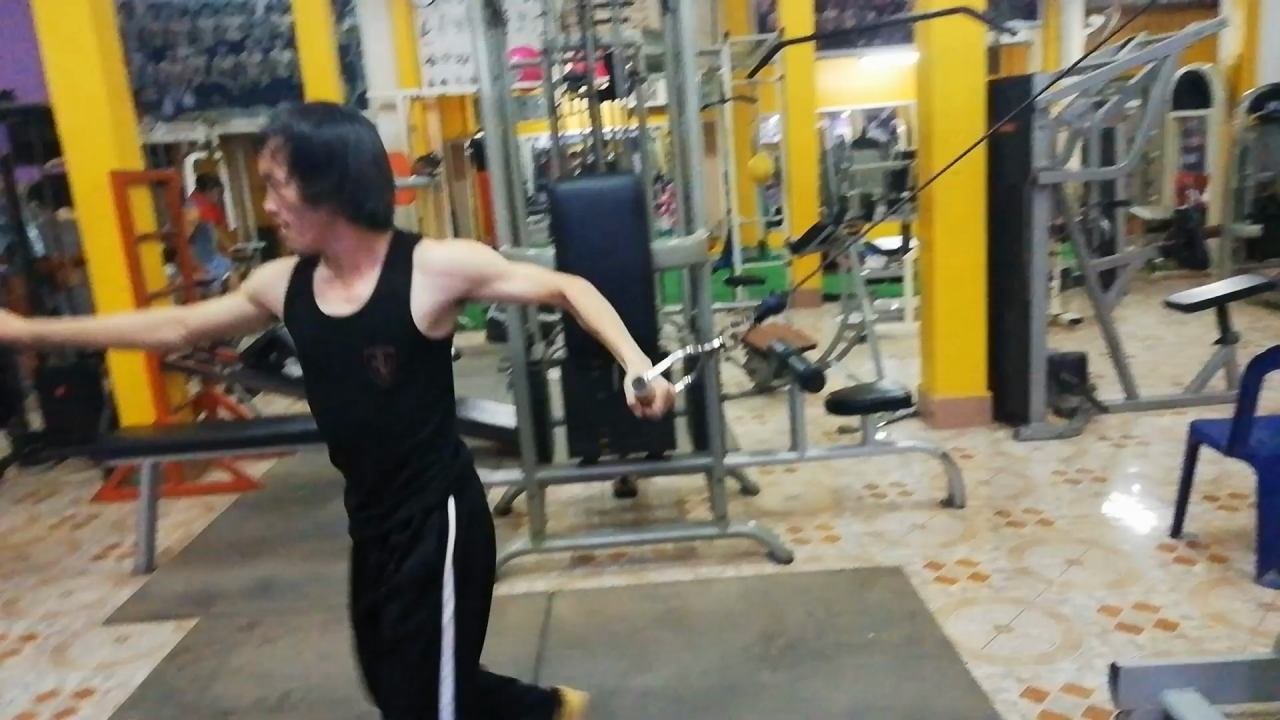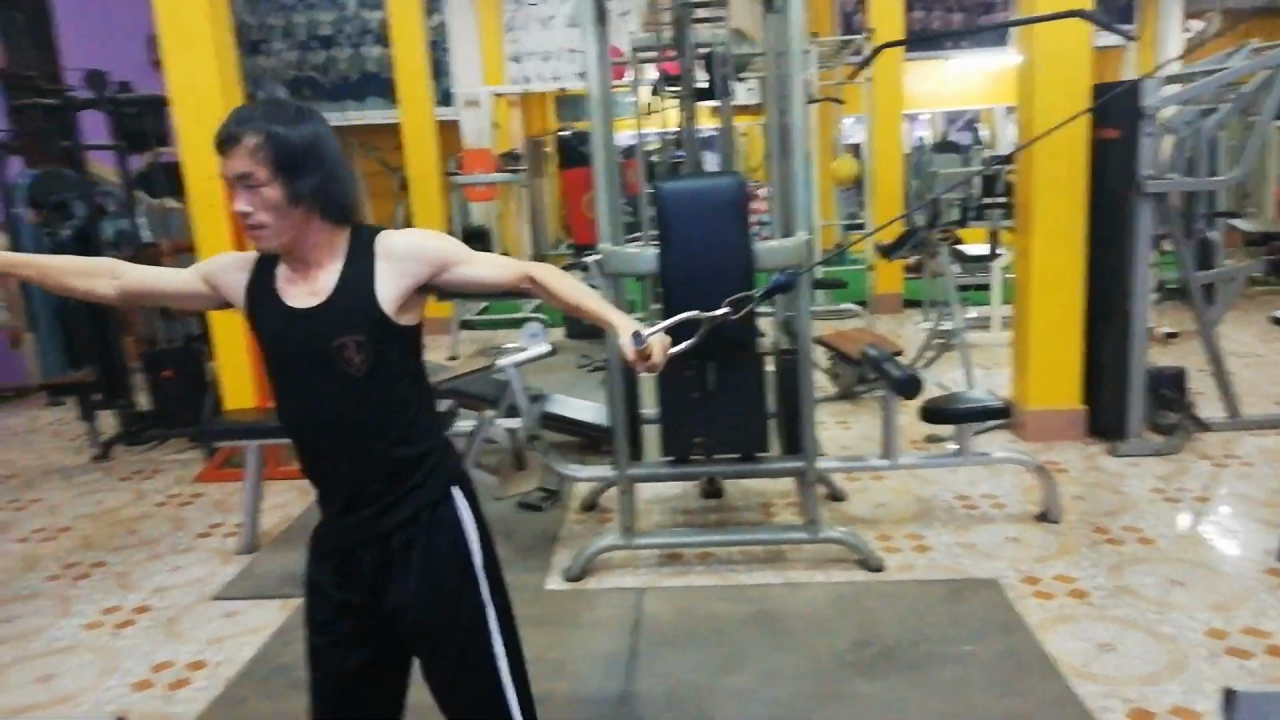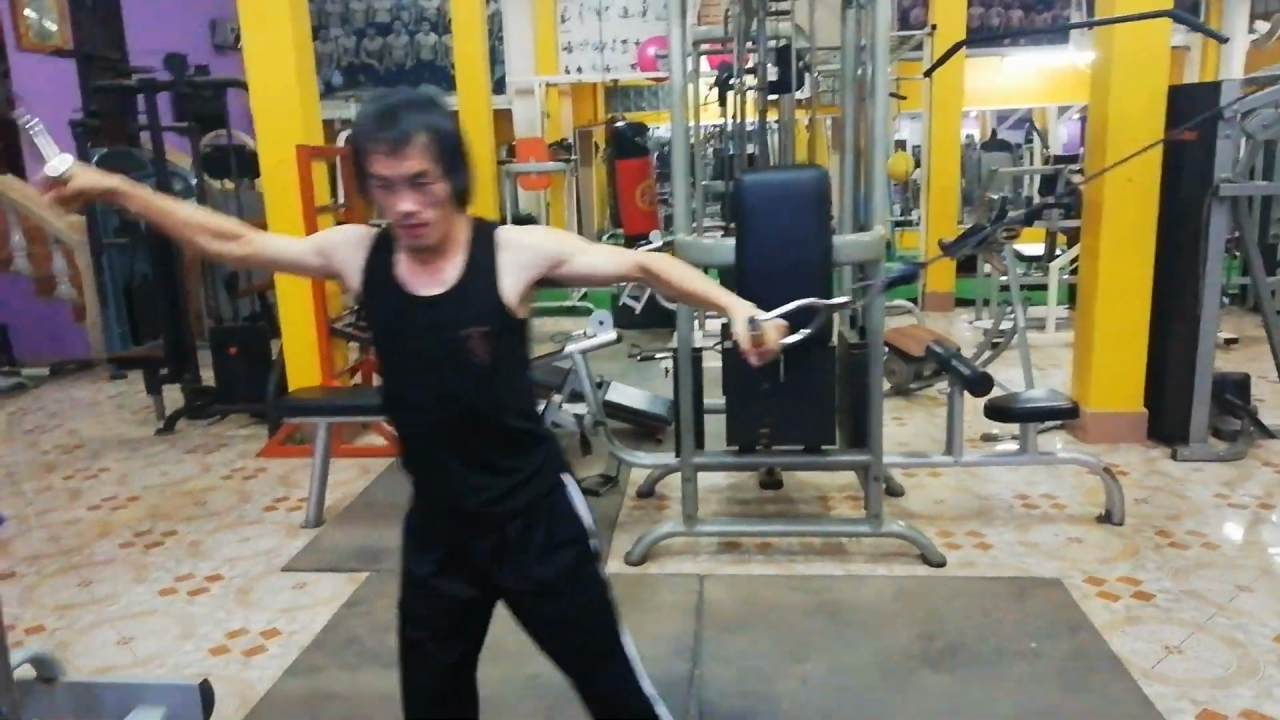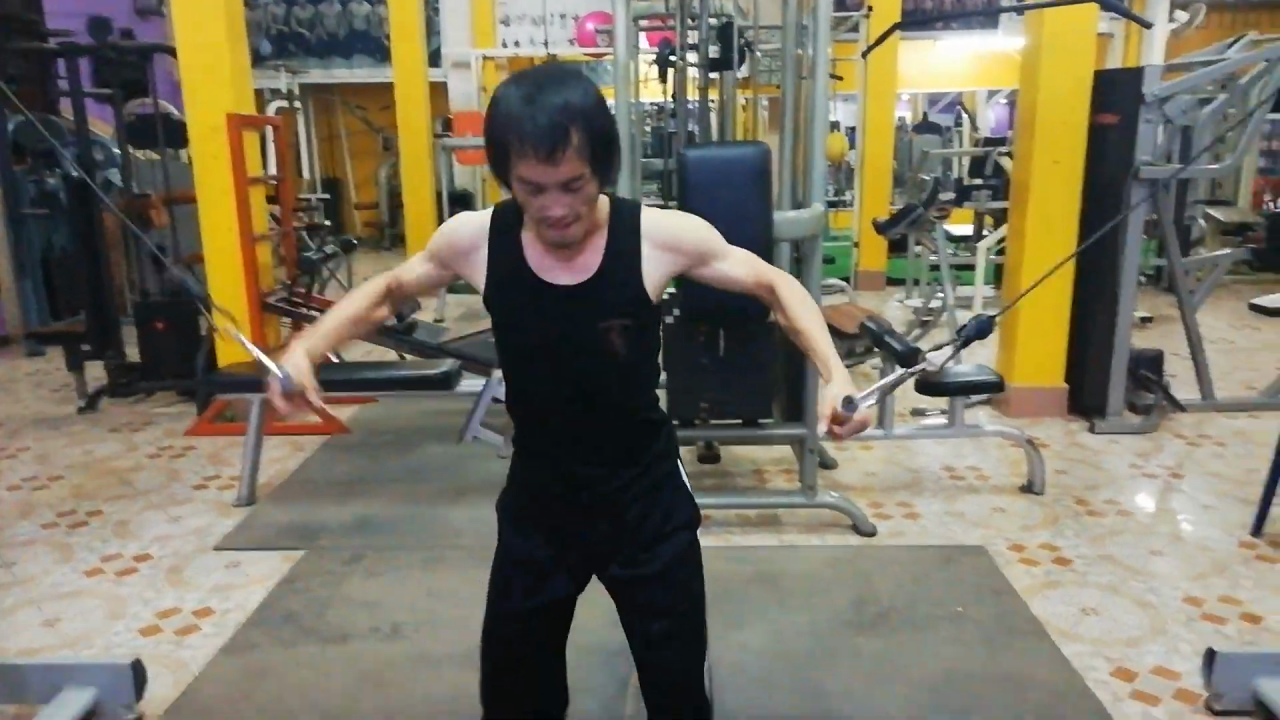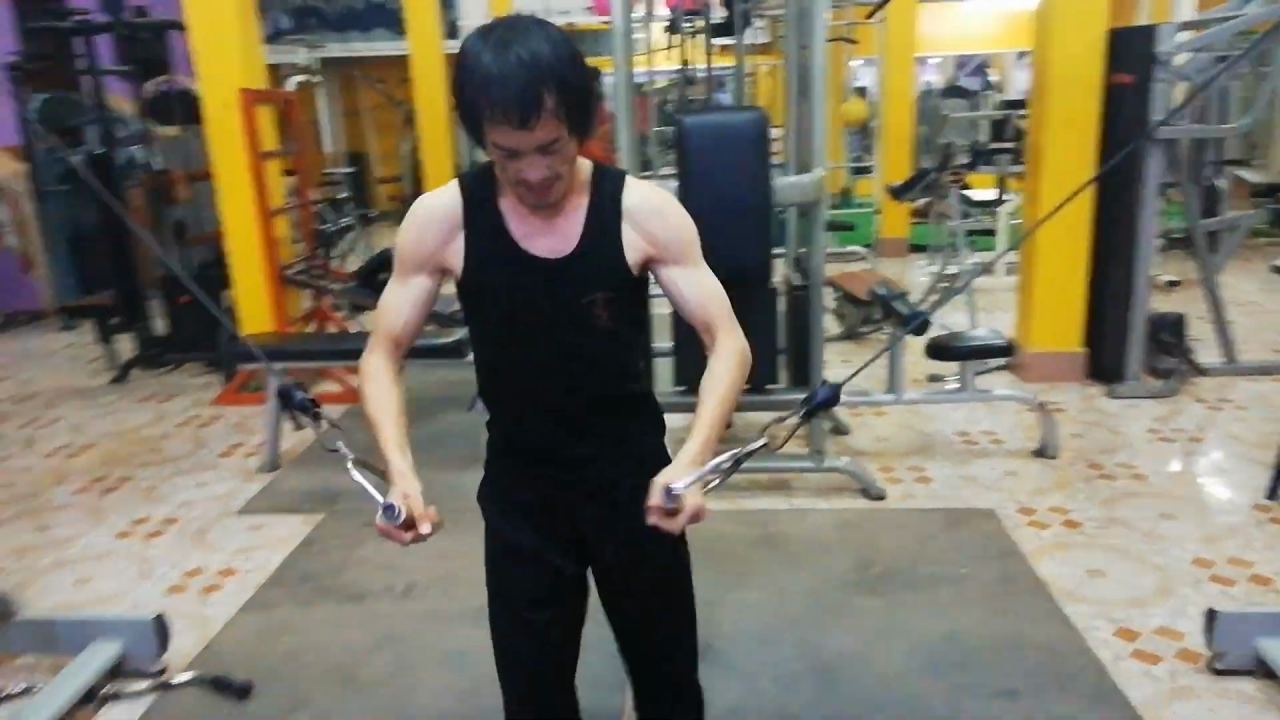
dt=0.5s
person 1, frame 1
left shoulder: (432, 267)
right shoulder: (283, 284)
left elbow: (565, 289)
right elbow: (176, 328)
left wrist: (634, 360)
left hip: (437, 522)
right hip: (372, 523)
person 1, frame 2
left shoulder: (398, 257)
right shoulder: (243, 278)
left elbow: (528, 276)
right elbow: (113, 280)
left wrist: (620, 323)
left hip: (430, 524)
right hip: (341, 536)
person 1, frame 3
left shoulder: (518, 250)
right shoulder: (357, 255)
left elbow: (645, 266)
right elbow: (234, 242)
left wrist: (735, 308)
right wrist: (111, 187)
left hip: (535, 515)
right hip: (438, 525)
person 1, frame 4
left shoulder: (659, 236)
right shoulder: (477, 239)
left elbow: (774, 284)
right elbow: (386, 291)
left wrist: (834, 372)
right wrist: (306, 348)
left hip: (645, 502)
right hip: (538, 505)
person 1, frame 5
left shoulder: (644, 209)
right shoulder: (441, 219)
left elbow: (727, 342)
right elbow: (384, 355)
left wrist: (693, 459)
right wrist: (401, 470)
left hip: (633, 483)
right hip: (519, 495)
